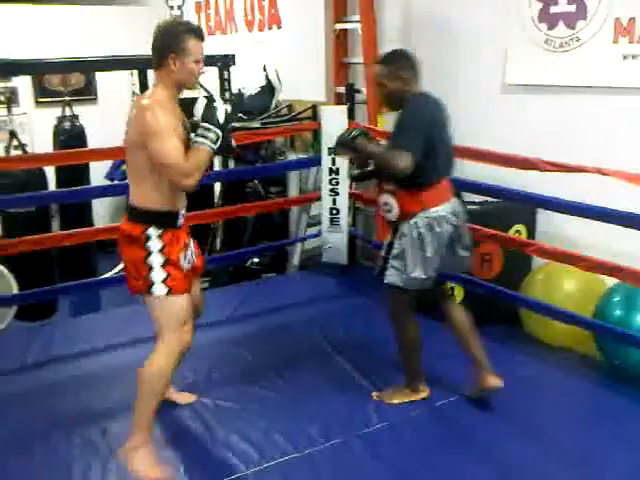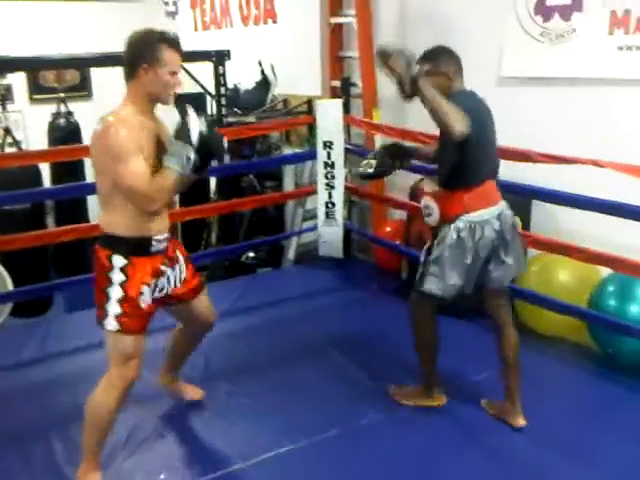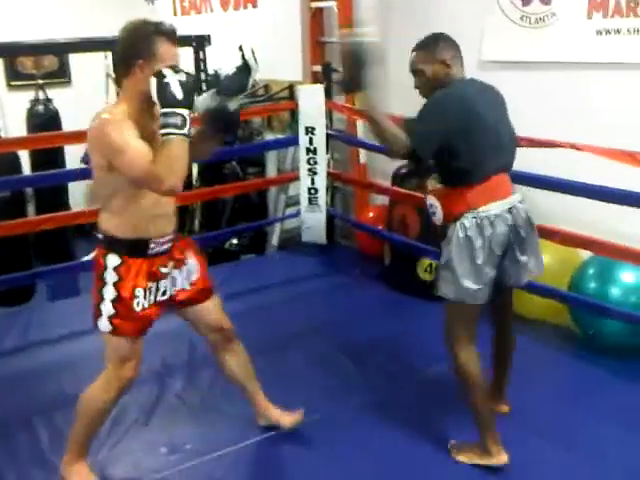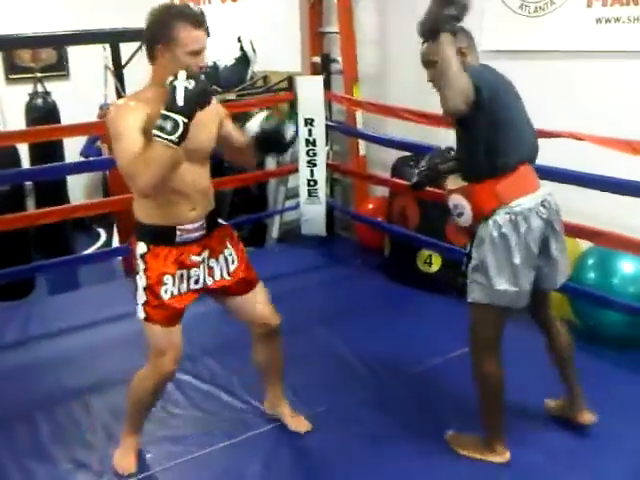
dt=0.3s
person 1, frame 1
left shoulder: (166, 106)
right shoulder: (152, 111)
right elbow: (186, 176)
left wrist: (207, 134)
right wrist: (208, 130)
left hip: (168, 228)
right hip: (151, 233)
left knee: (192, 308)
right knee: (177, 335)
left ankle: (162, 386)
person 1, frame 2
left shoulder: (155, 120)
right shoulder: (118, 129)
left elbow: (171, 182)
right elbow: (151, 199)
left wrist: (200, 153)
right wrist: (183, 150)
left hip: (164, 248)
right hip: (126, 259)
left knee: (202, 318)
right knee: (124, 370)
left ankle: (170, 377)
person 1, frame 3
left shoulder: (158, 112)
right shoulder: (110, 127)
right elbow: (170, 181)
left wrist: (197, 117)
right wrist: (176, 112)
left hip: (172, 250)
right hip: (128, 262)
left knee: (222, 330)
right knee: (121, 371)
left ankle: (264, 408)
person 1, frame 4
left shoulder: (206, 101)
right shoulder: (127, 112)
left elbow: (240, 155)
right elbow: (145, 182)
left wrist: (263, 139)
right wrist: (174, 117)
left hip: (213, 236)
right hip: (162, 249)
left knee: (267, 322)
right knee: (165, 362)
left ankle: (276, 400)
right ankle: (129, 435)
person 2, frame 1
left shoulder: (414, 114)
right shoulder: (430, 105)
left elbow: (402, 164)
left wrist: (363, 146)
right wrist: (375, 154)
left hip: (421, 221)
right hip: (445, 210)
left knee: (401, 305)
right knee: (442, 294)
left ankle: (415, 385)
right ankle: (484, 371)
person 2, frame 2
left shoulder: (460, 107)
right shoulder: (473, 103)
left elbow: (458, 132)
left wrist: (420, 82)
right wrist: (408, 154)
left hip: (467, 225)
right hip: (496, 215)
left knee: (423, 306)
right knee: (500, 313)
left ankle: (430, 389)
right ankle: (512, 407)
person 2, frame 3
left shoulder: (447, 101)
right shoulder: (488, 93)
left elbow: (398, 145)
left wrist: (362, 88)
right wrist: (438, 162)
left hip: (474, 223)
right hip: (511, 209)
left knee: (459, 336)
right knee: (502, 310)
left ankle: (488, 444)
right ankle: (498, 397)
person 2, frame 4
left shoulder: (475, 80)
right shoulder: (494, 81)
left elbow: (454, 106)
left wrist: (442, 33)
right wrist: (451, 164)
left hip: (506, 219)
right hip: (536, 203)
left knee: (483, 334)
right knee: (541, 309)
left ankle: (493, 442)
right ankle: (577, 403)
